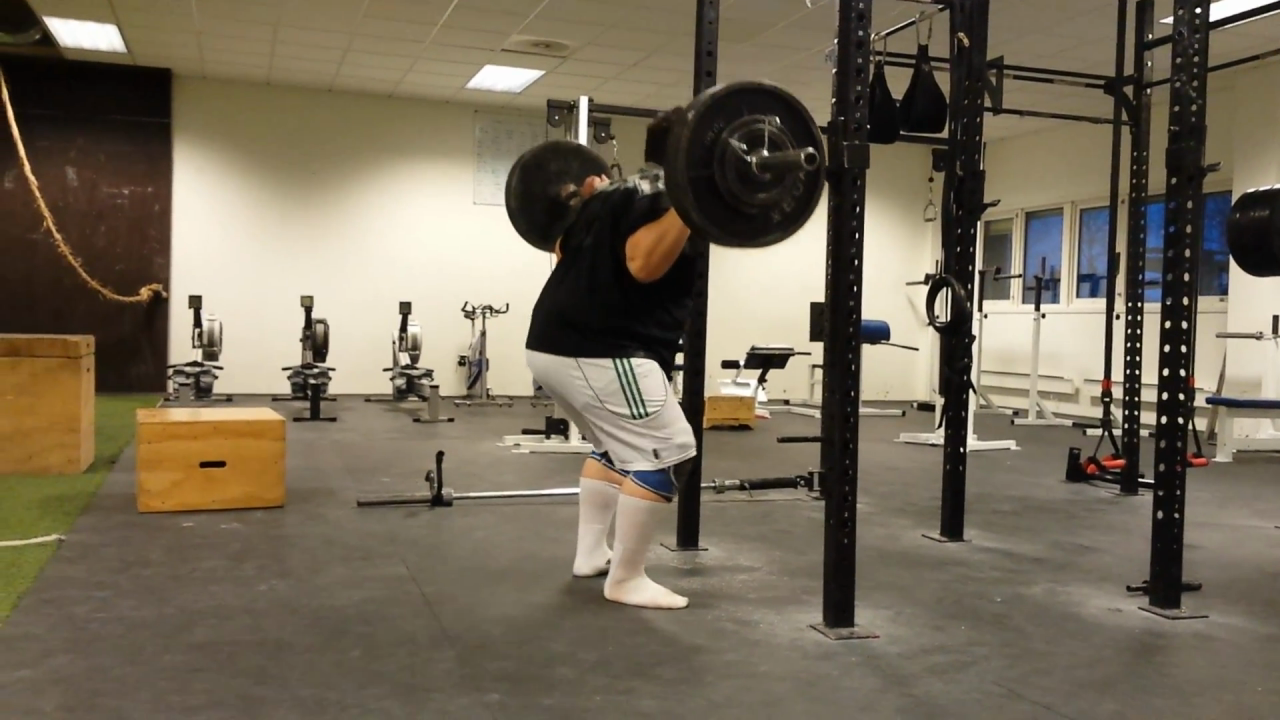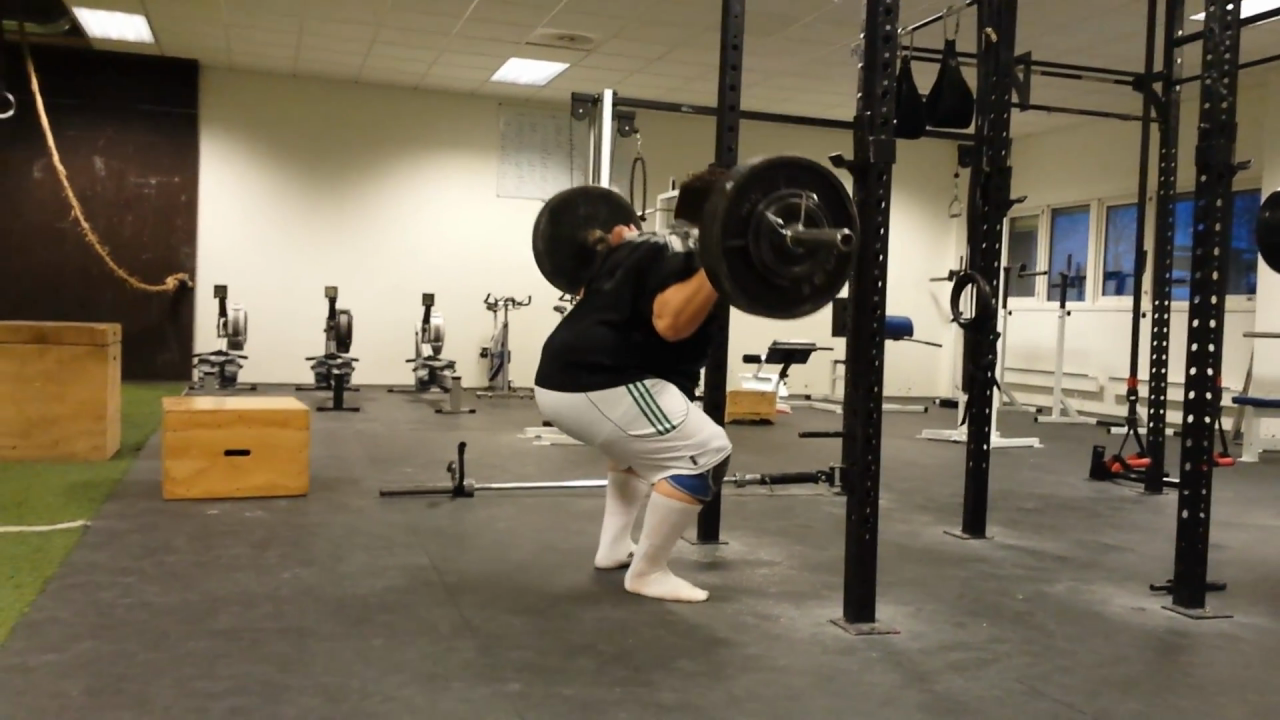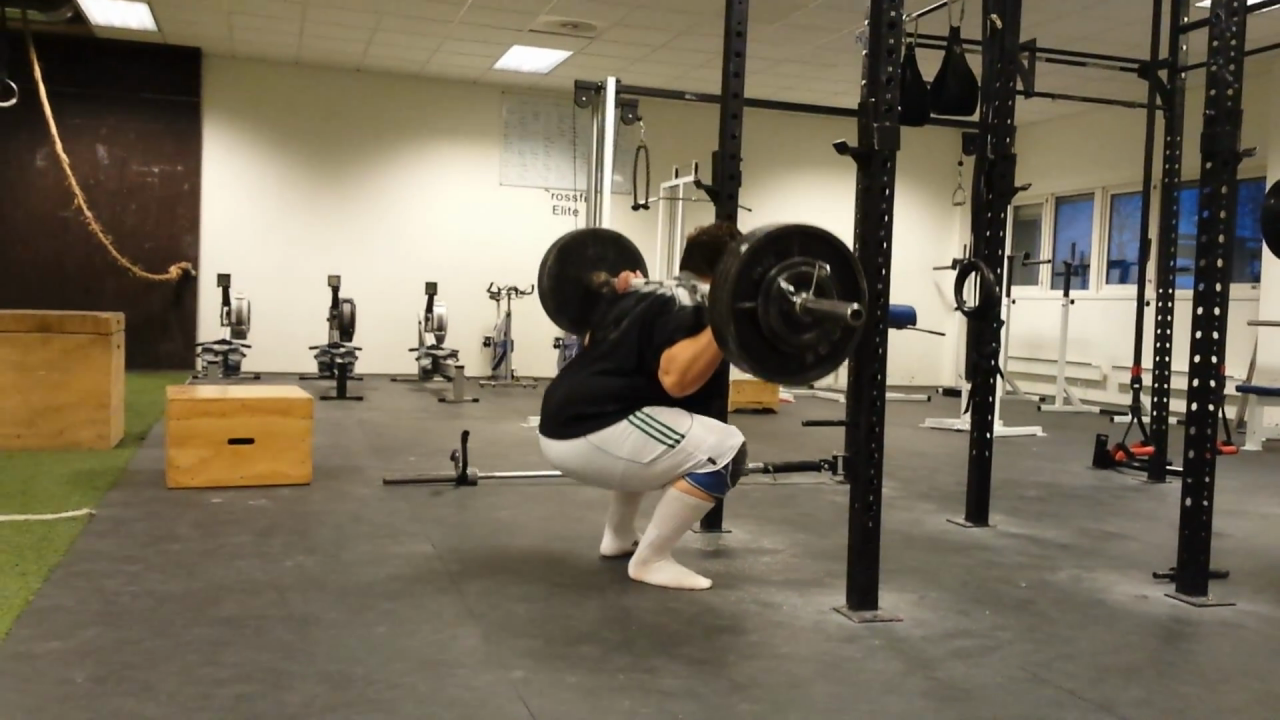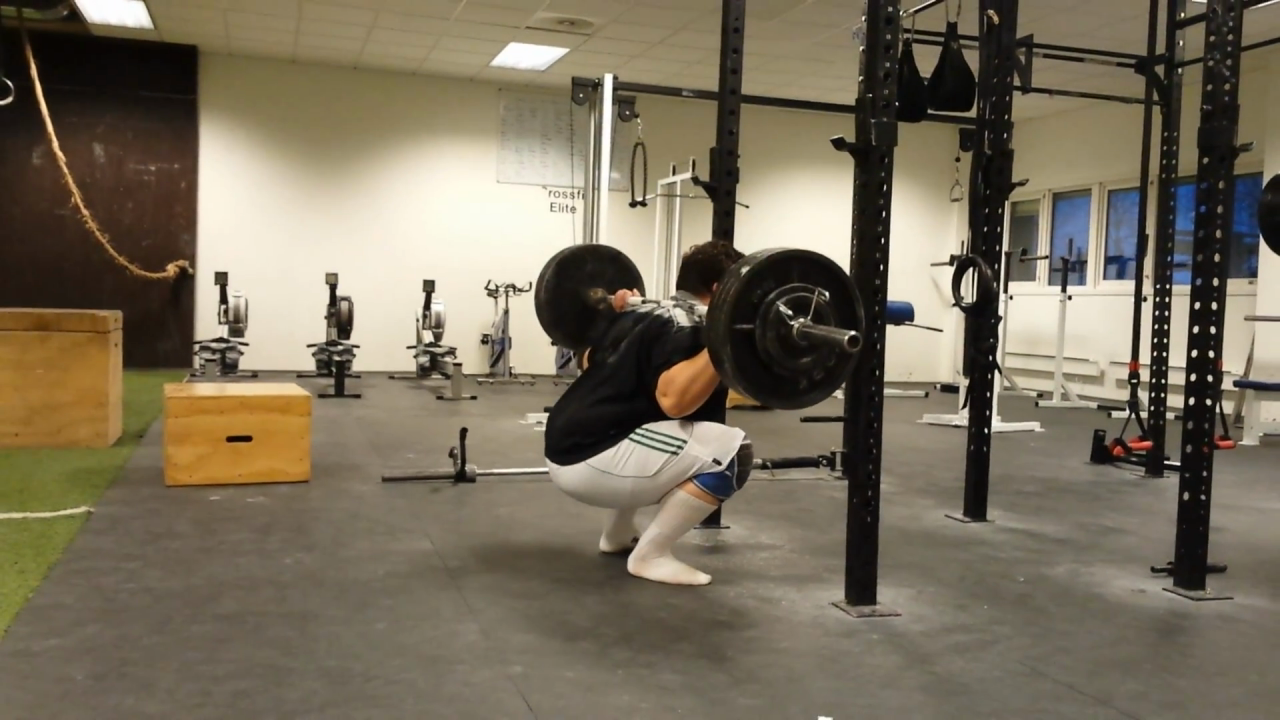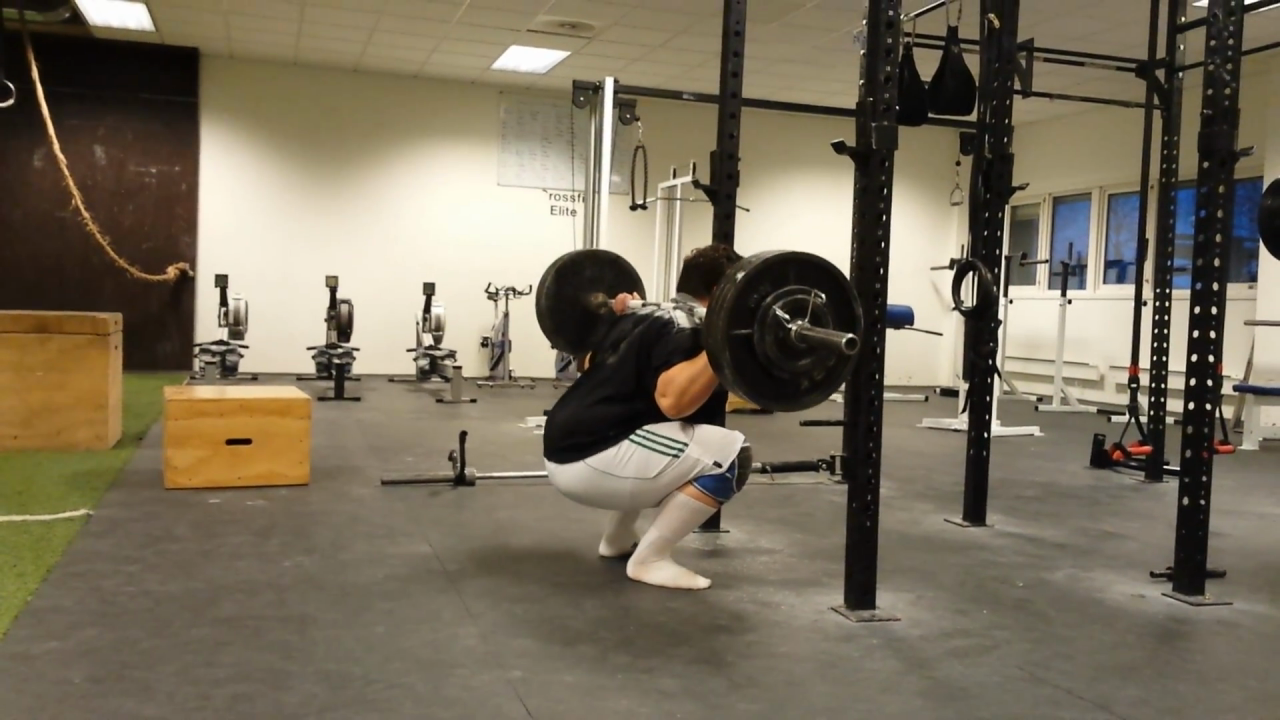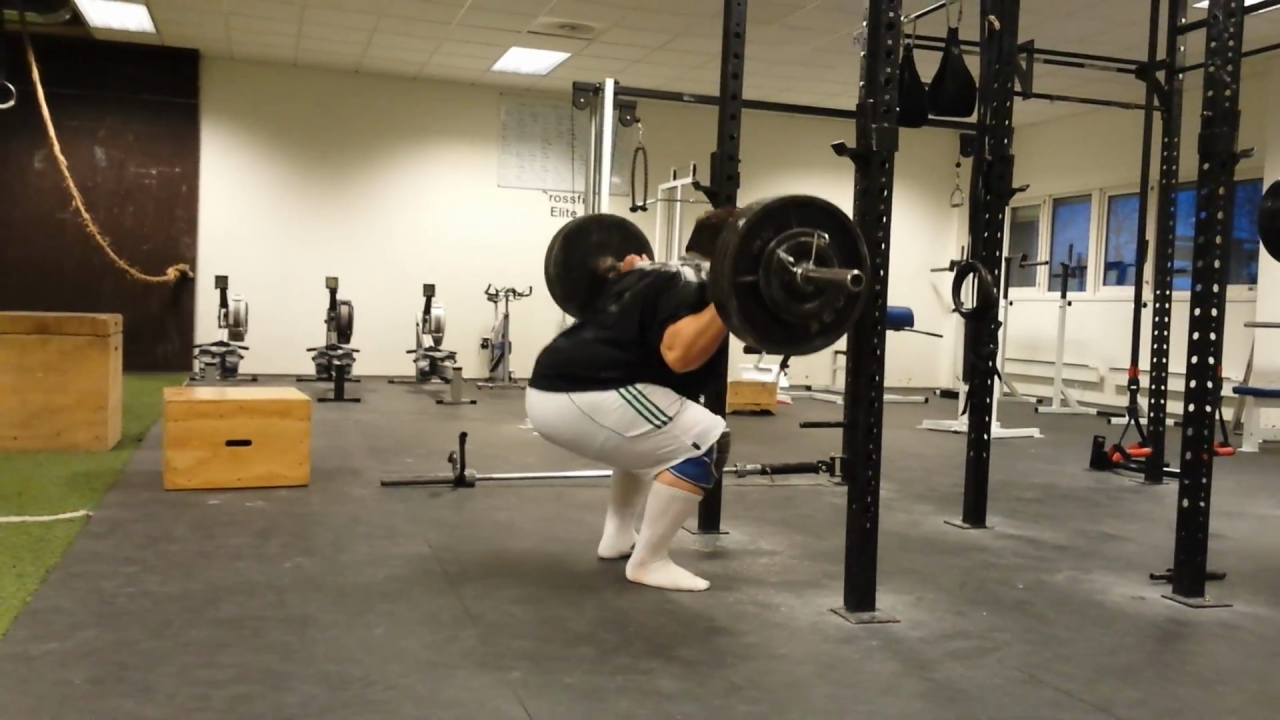
dt=0.4s
person 1, frame 1
left shoulder: (611, 196)
right shoulder: (661, 200)
left elbow: (564, 254)
right elbow: (643, 264)
left wrist: (585, 203)
left hip: (552, 345)
right hip: (598, 351)
left knee: (614, 448)
right knee: (663, 455)
left ankle: (591, 553)
right ankle: (626, 578)
person 1, frame 2
left shoulder: (639, 244)
right shoulder: (687, 257)
left elbow: (590, 296)
right elbow: (670, 321)
left wrist: (611, 248)
left hip: (558, 380)
right hip: (596, 384)
left knee: (642, 446)
right knee: (705, 455)
left ankle: (613, 547)
right ankle: (647, 572)
person 1, frame 3
left shoulder: (643, 295)
right shoulder: (692, 311)
left elbow: (591, 344)
right elbow: (676, 378)
left wrist: (618, 296)
left hip: (561, 425)
right hip: (590, 433)
left knee: (654, 445)
right knee: (724, 452)
left ankle: (619, 536)
right ankle: (651, 560)
person 1, frame 4
left shoulder: (640, 314)
right shoulder: (686, 330)
left elbow: (590, 363)
right elbow: (674, 400)
left wrist: (615, 315)
left hip: (567, 450)
right hip: (593, 459)
right knee: (731, 453)
left ankle: (619, 532)
right ankle: (650, 555)
person 1, frame 5
left shoulder: (643, 316)
right shoulder: (687, 332)
left elbow: (592, 366)
right elbow: (673, 401)
left wrist: (617, 318)
left hip: (565, 451)
right hip: (593, 460)
right knee: (729, 456)
left ankle: (619, 538)
right ankle: (651, 559)
person 1, frame 6
left shoulder: (654, 275)
right shoulder: (695, 289)
right elbow: (678, 354)
left hip: (548, 392)
right hip: (579, 399)
left knee: (647, 439)
right knee: (706, 441)
left ankle: (617, 537)
right ankle: (649, 560)
